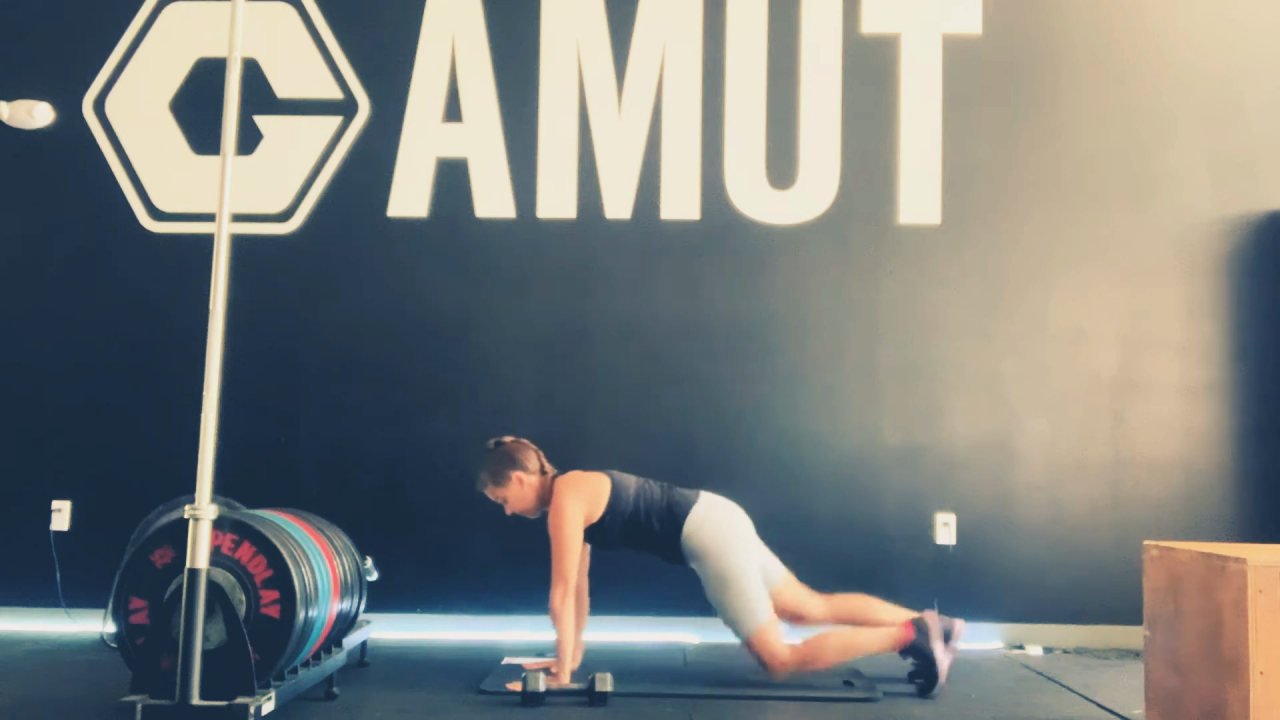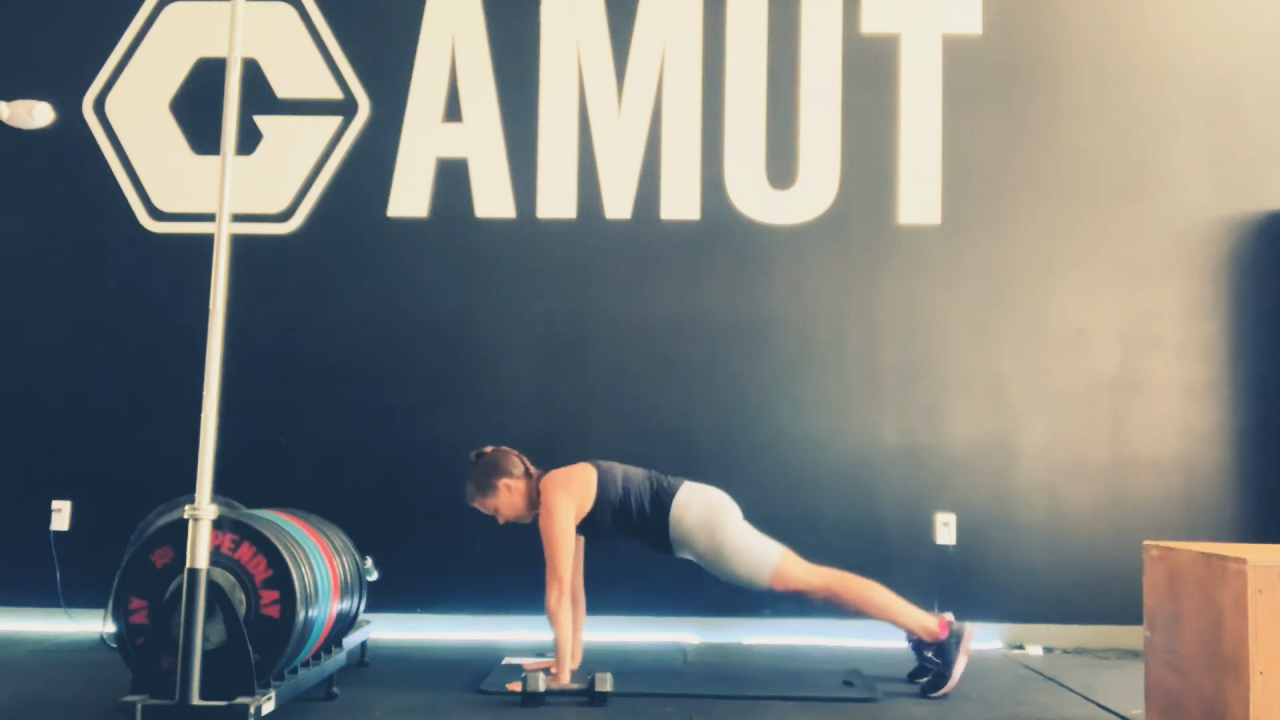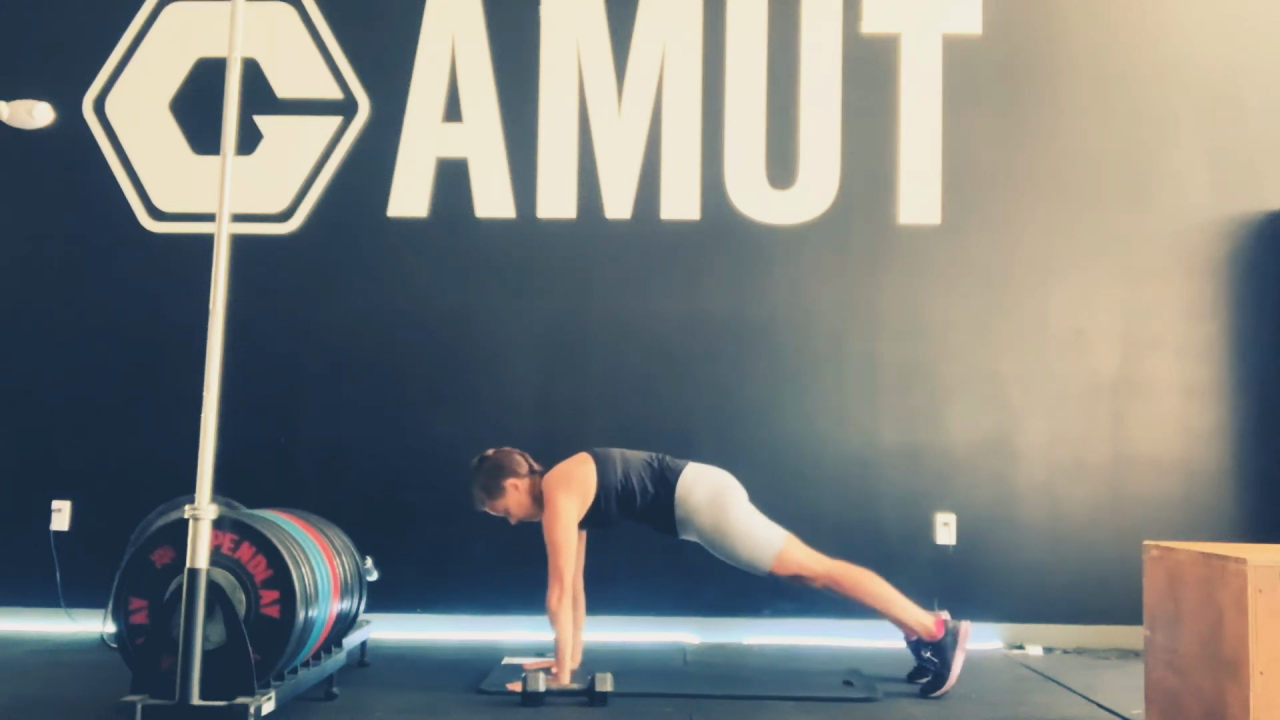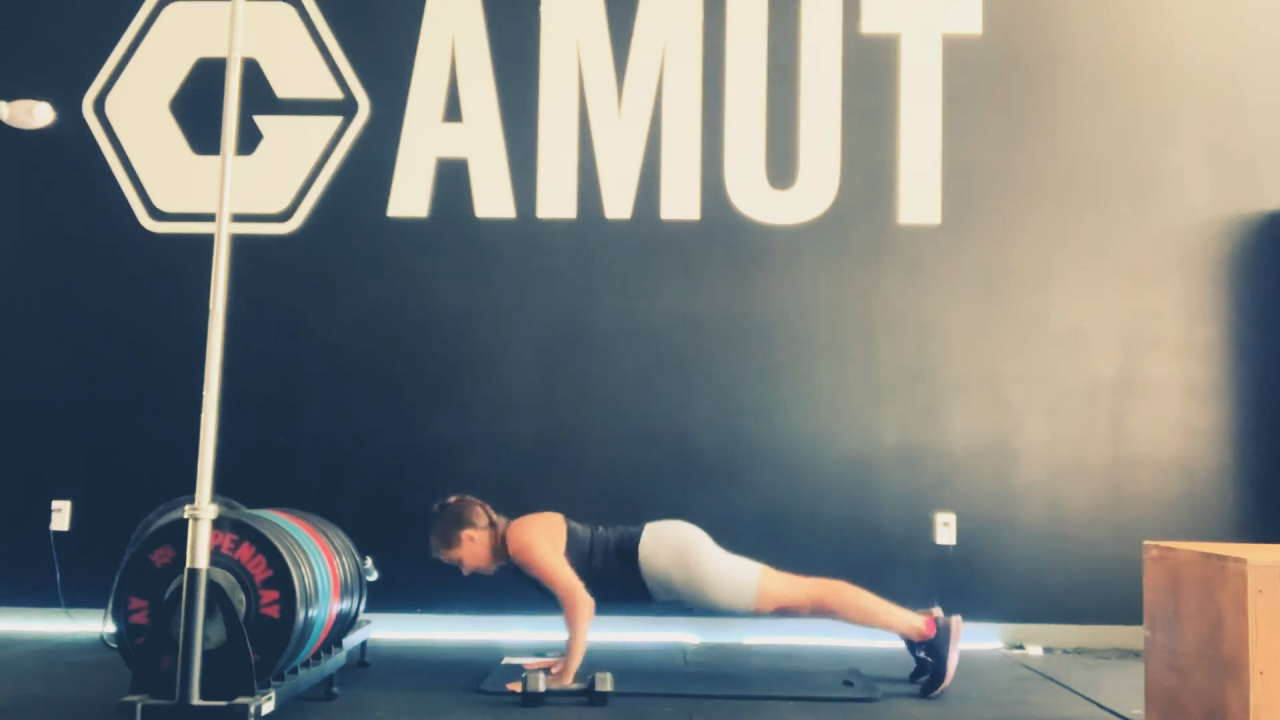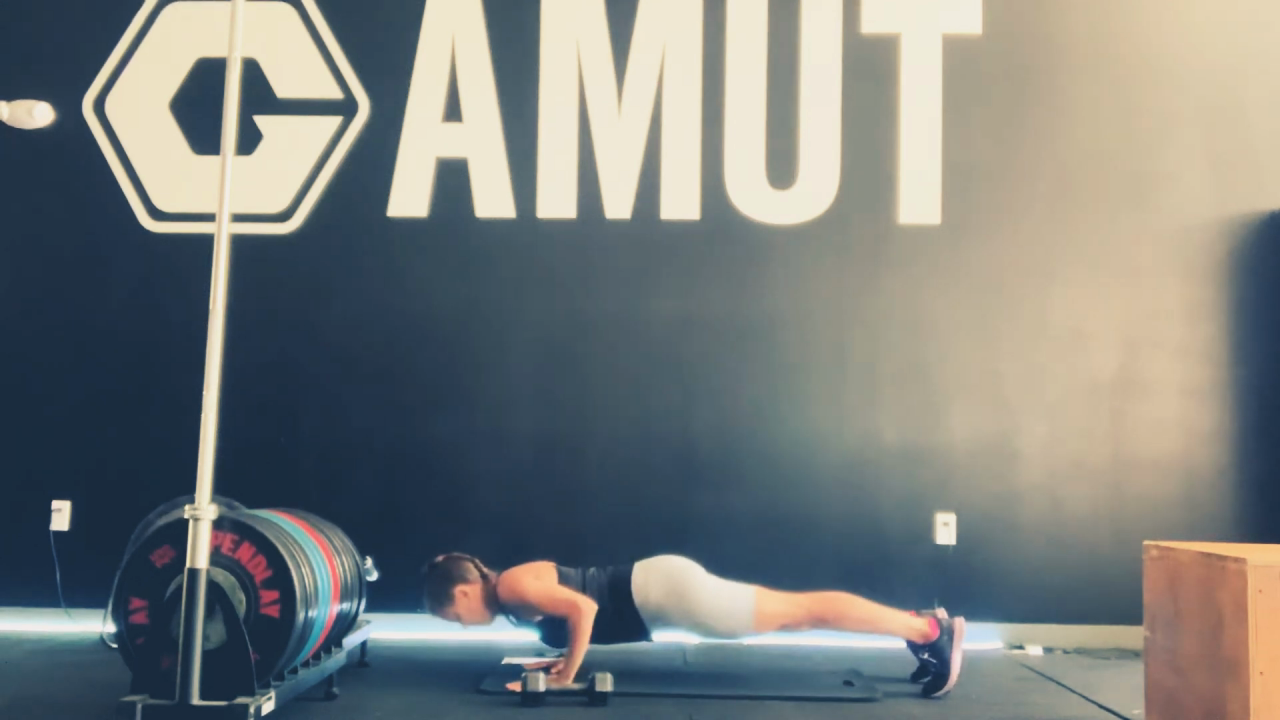
dt=1s
person 1, frame 1
left shoulder: (564, 497)
right shoulder: (572, 496)
left elbow: (562, 592)
right elbow: (578, 584)
left wrist: (563, 669)
right wrist: (573, 652)
left hip: (708, 532)
right hip: (710, 525)
left knee: (781, 663)
right knee: (814, 609)
left ankle: (911, 634)
right ankle: (922, 623)
person 1, frame 2
left shoulder: (553, 495)
right shoulder: (563, 496)
left elbow: (558, 588)
right elbow: (573, 583)
left wrist: (562, 670)
right wrist: (573, 654)
left hip: (697, 519)
right hip: (691, 517)
left knee: (813, 580)
right knee: (806, 584)
left ankle: (940, 631)
right ankle: (925, 634)
person 1, frame 3
left shoulder: (557, 492)
right shoulder: (567, 492)
left elbow: (560, 588)
right elbow: (573, 581)
left wrist: (562, 670)
right wrist: (573, 654)
left hip: (700, 500)
right hip: (694, 498)
left knee: (815, 569)
right knee: (806, 572)
left ankle: (936, 632)
right ankle: (921, 633)
person 1, frame 4
left shoulder: (520, 541)
right shoulder: (527, 535)
left elbow: (580, 600)
right elbow: (580, 590)
left wrist: (569, 669)
right wrist: (569, 654)
left hip: (668, 559)
right hip: (663, 555)
left knee: (801, 595)
right knee: (795, 597)
left ankle: (929, 631)
right ankle: (919, 626)
person 1, frame 5
left shoulder: (510, 588)
right shoulder: (519, 582)
left elbow: (583, 608)
left wrist: (568, 671)
right wrist: (564, 654)
left hip: (663, 590)
right hip: (657, 586)
left knee: (799, 611)
right knee: (793, 614)
left ankle: (932, 631)
right ankle: (919, 625)
